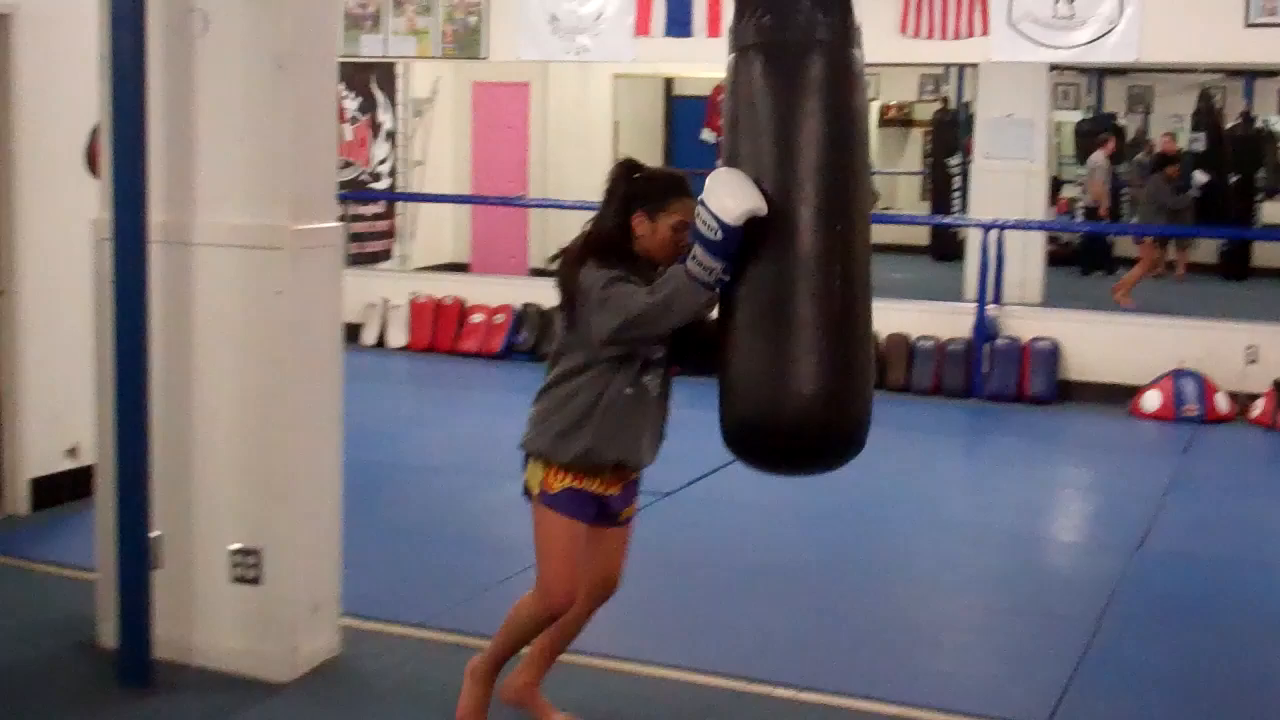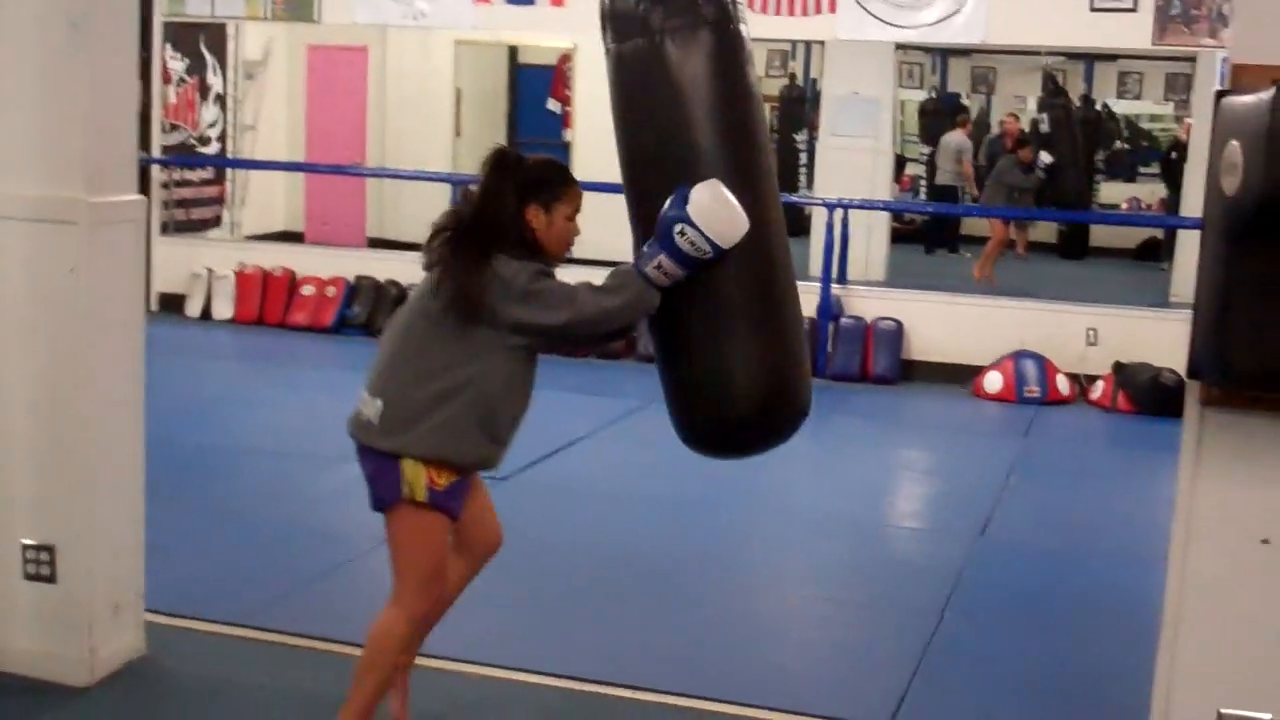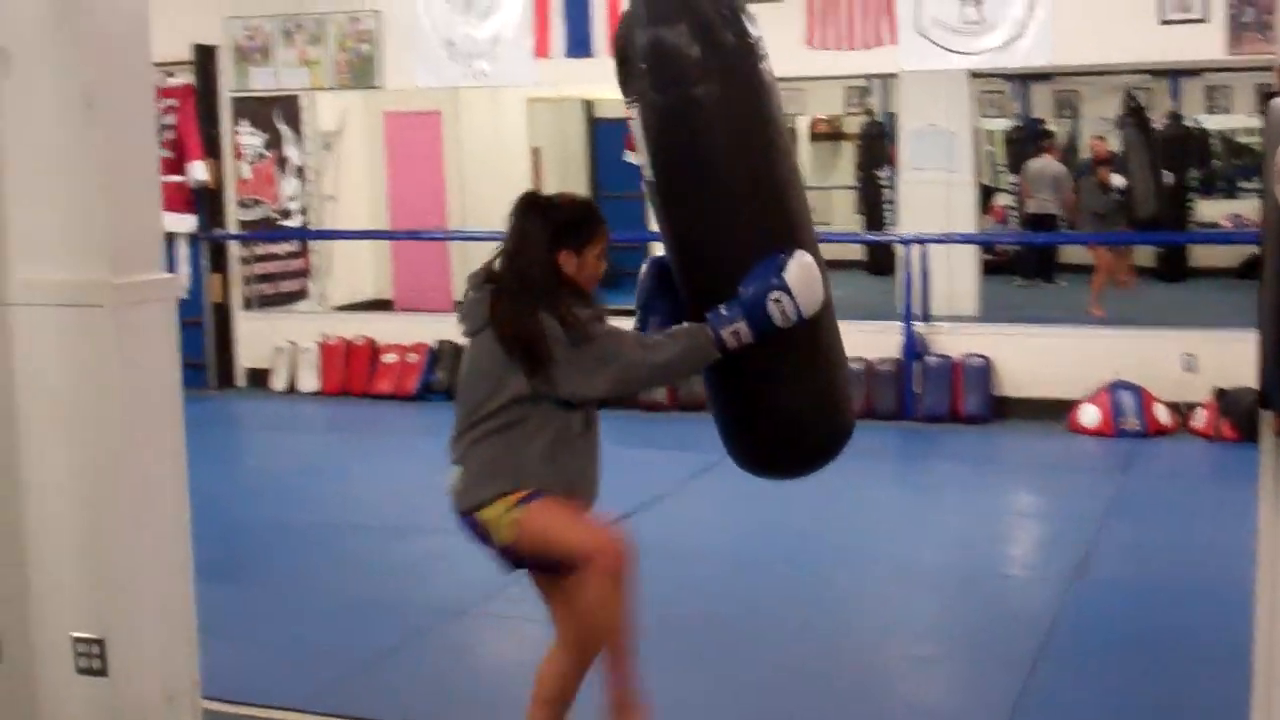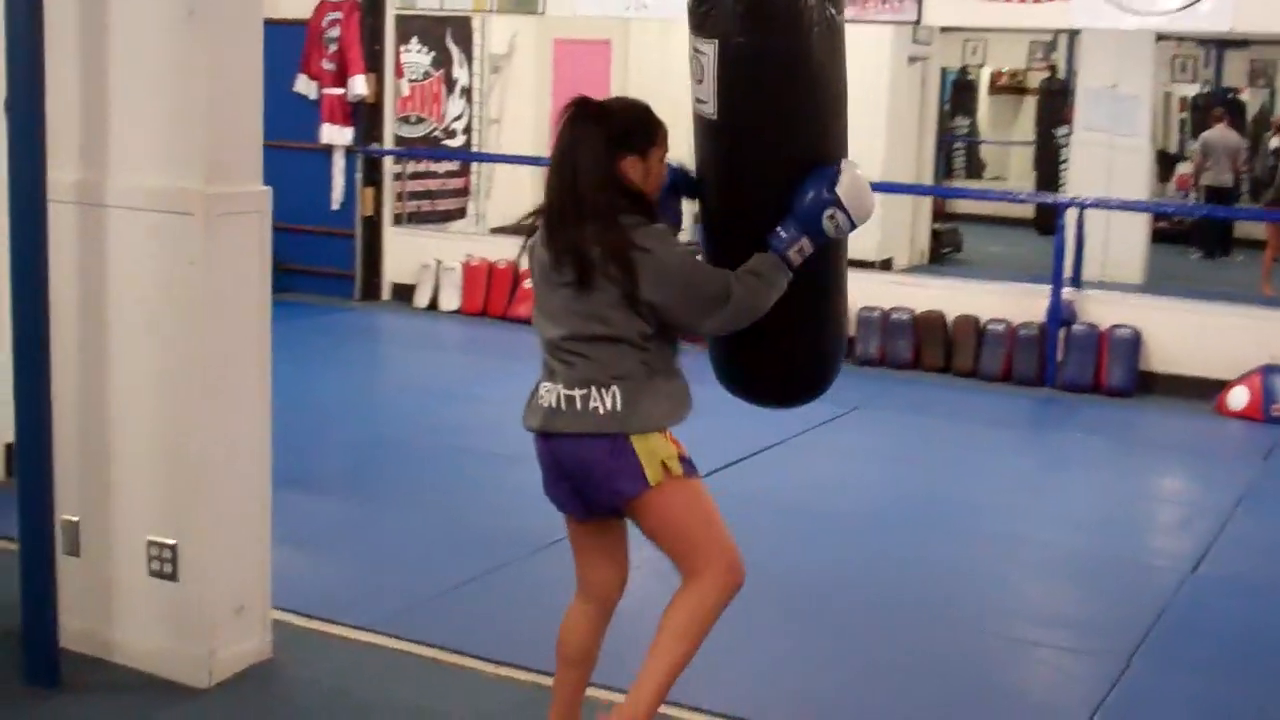
dt=0.4s
person 1, frame 1
left shoulder: (646, 283)
right shoulder: (599, 284)
right elbow: (647, 317)
left hip: (621, 461)
right hip: (566, 457)
left knee: (602, 584)
right knee: (559, 594)
right ankle: (484, 670)
person 1, frame 2
left shoulder: (492, 264)
right shoulder: (505, 280)
left elbow: (575, 319)
right elbow: (587, 310)
left wrist: (646, 273)
left hip: (433, 441)
right hip: (409, 445)
left knee: (480, 539)
right knee: (421, 597)
left ankle: (391, 666)
person 1, frame 3
left shoulder: (505, 307)
right shoulder: (554, 325)
left elbow: (606, 372)
right elbow: (638, 370)
left wrist: (653, 317)
right wrist: (733, 326)
left hip: (537, 488)
right hip: (503, 496)
left knee: (582, 632)
person 1, frame 4
left shoulder: (557, 230)
right shoulder: (641, 244)
right elbow: (723, 305)
left wrist: (661, 200)
right wrist: (794, 240)
left hip: (561, 427)
right hip: (621, 427)
left knee: (596, 592)
right knee: (719, 573)
